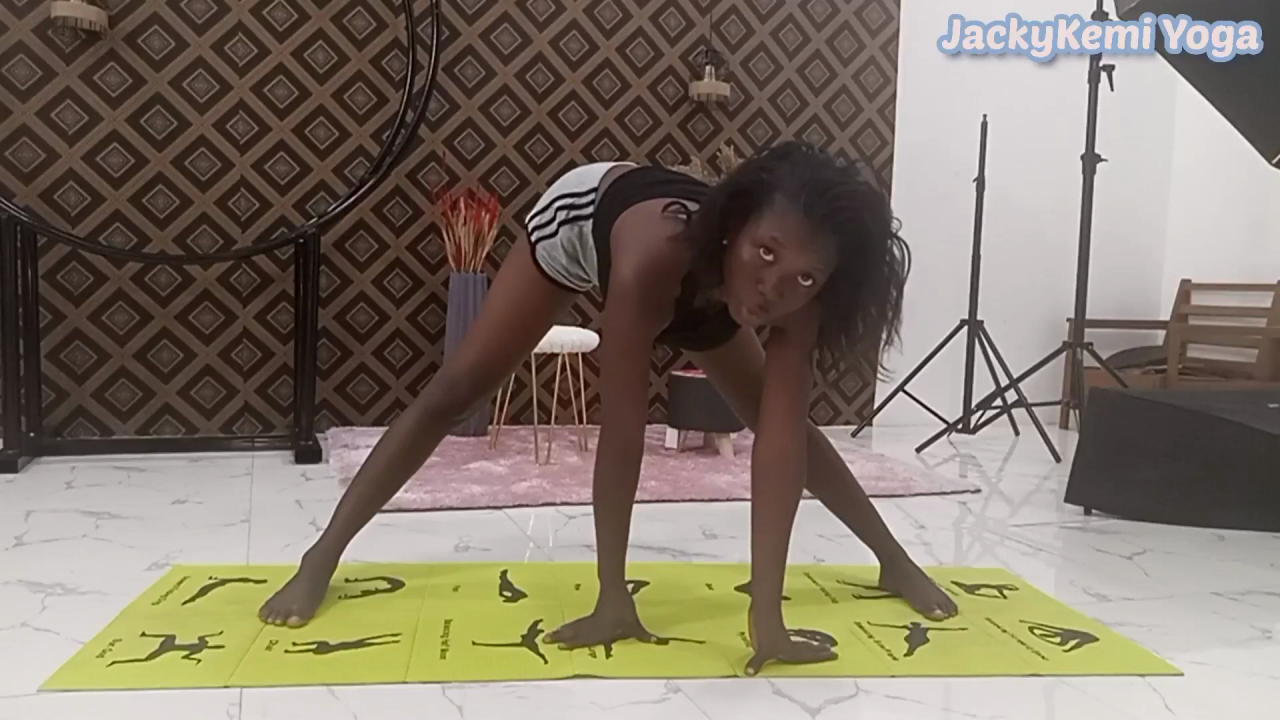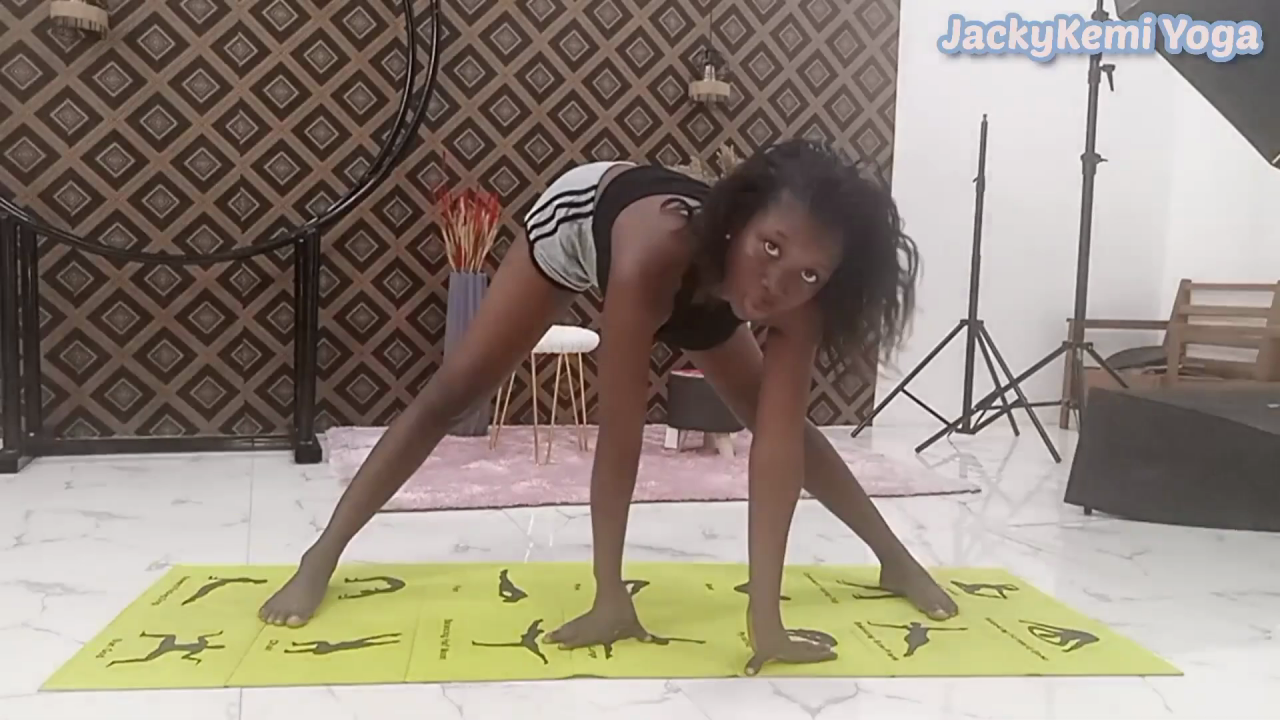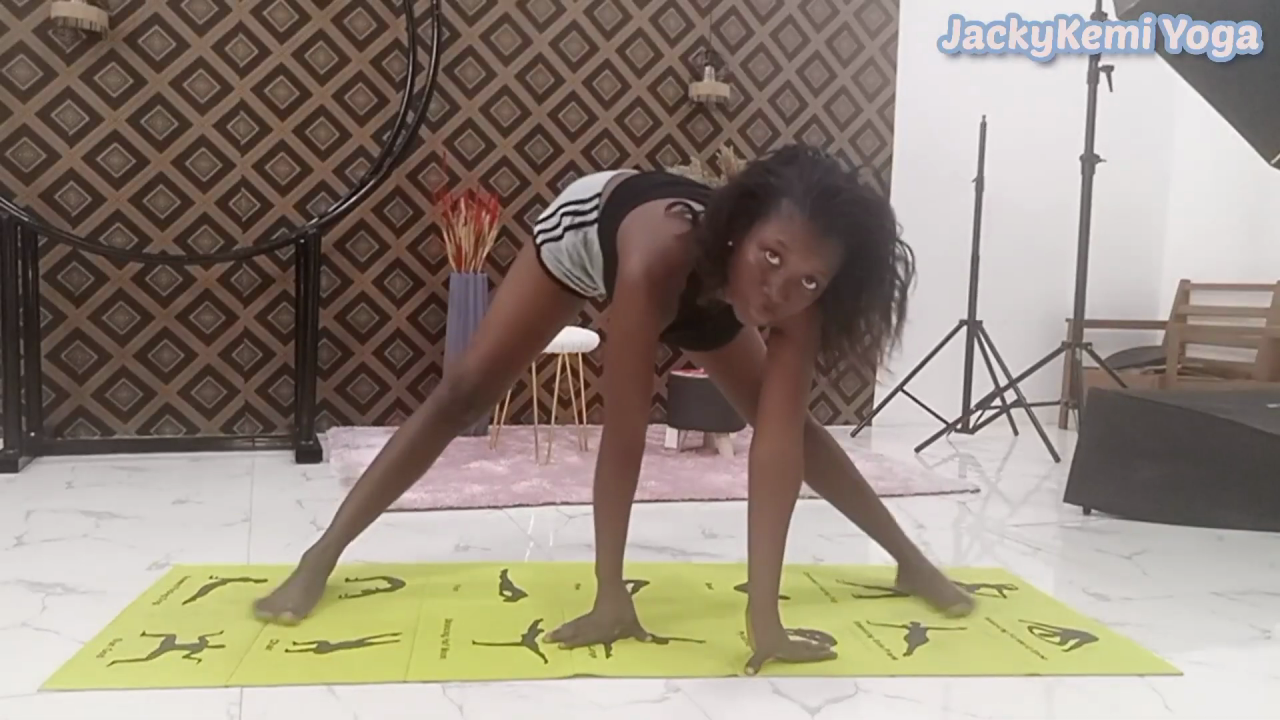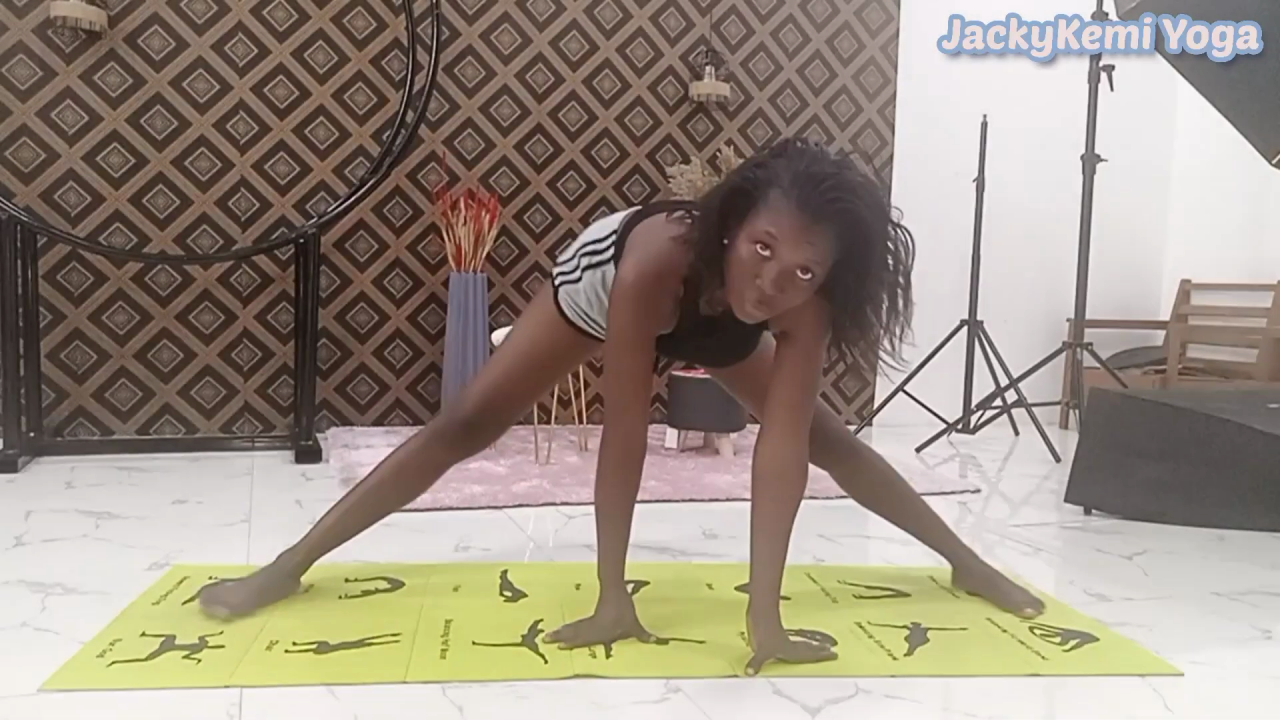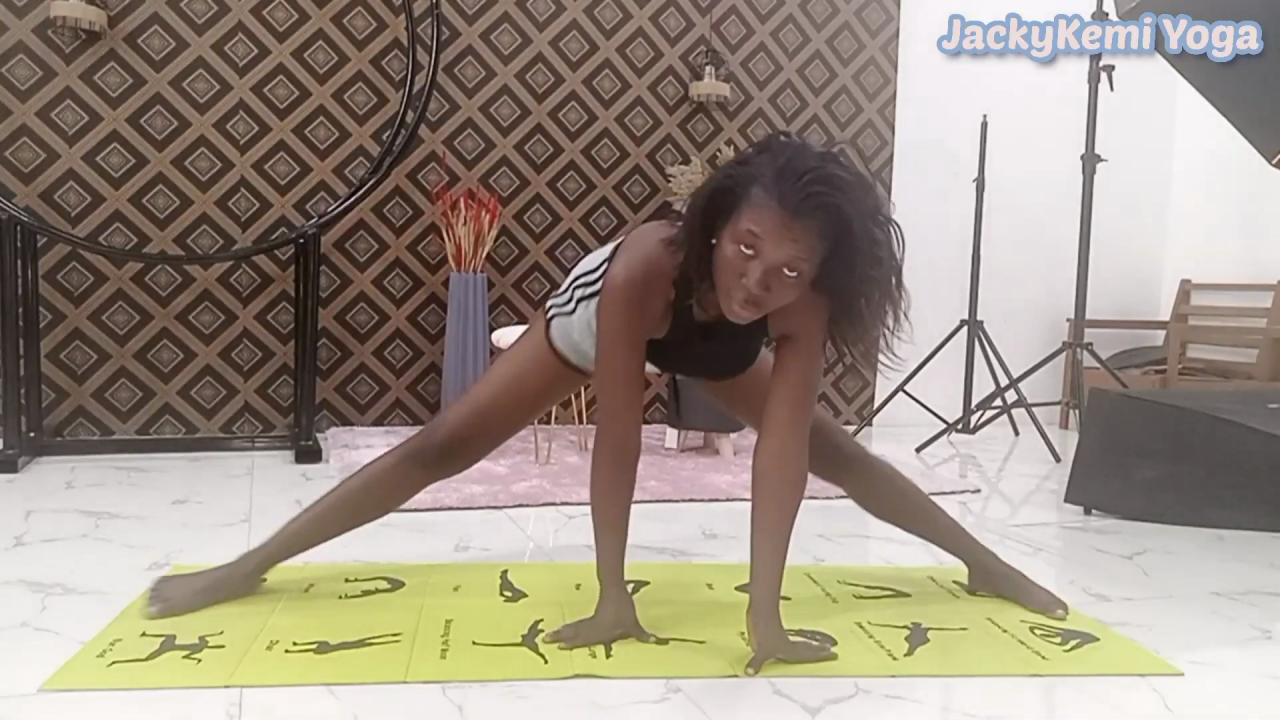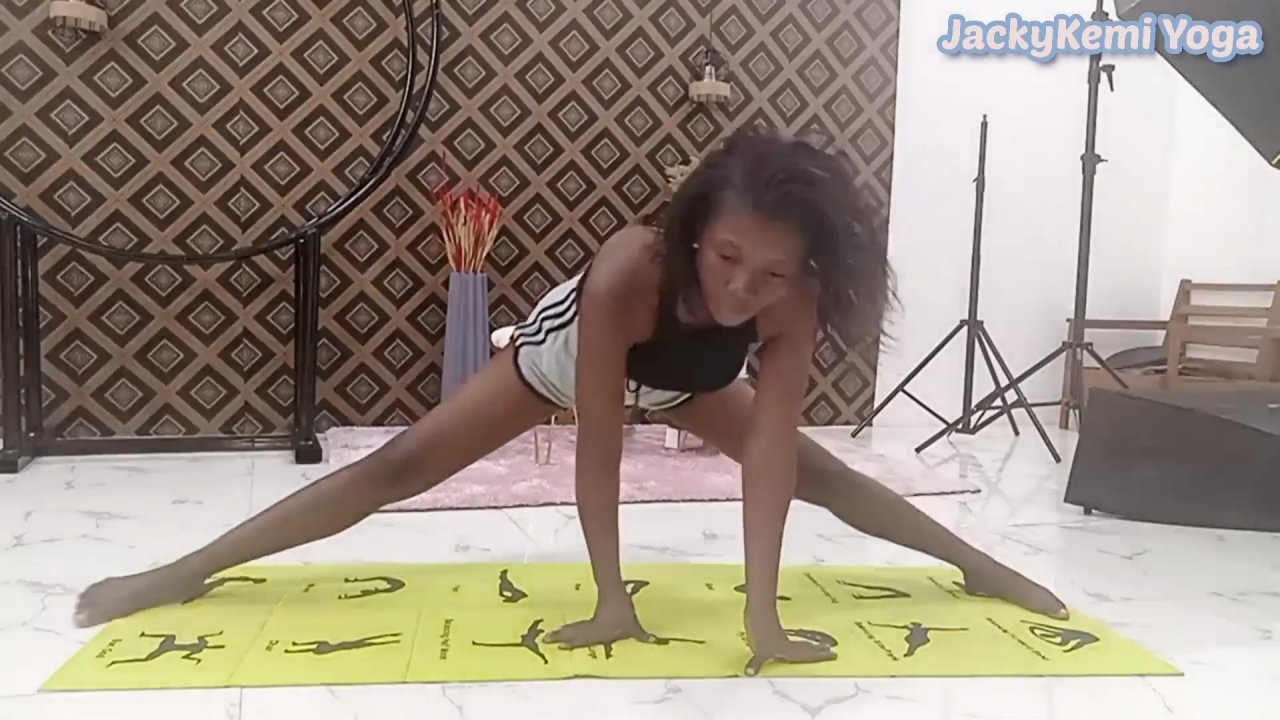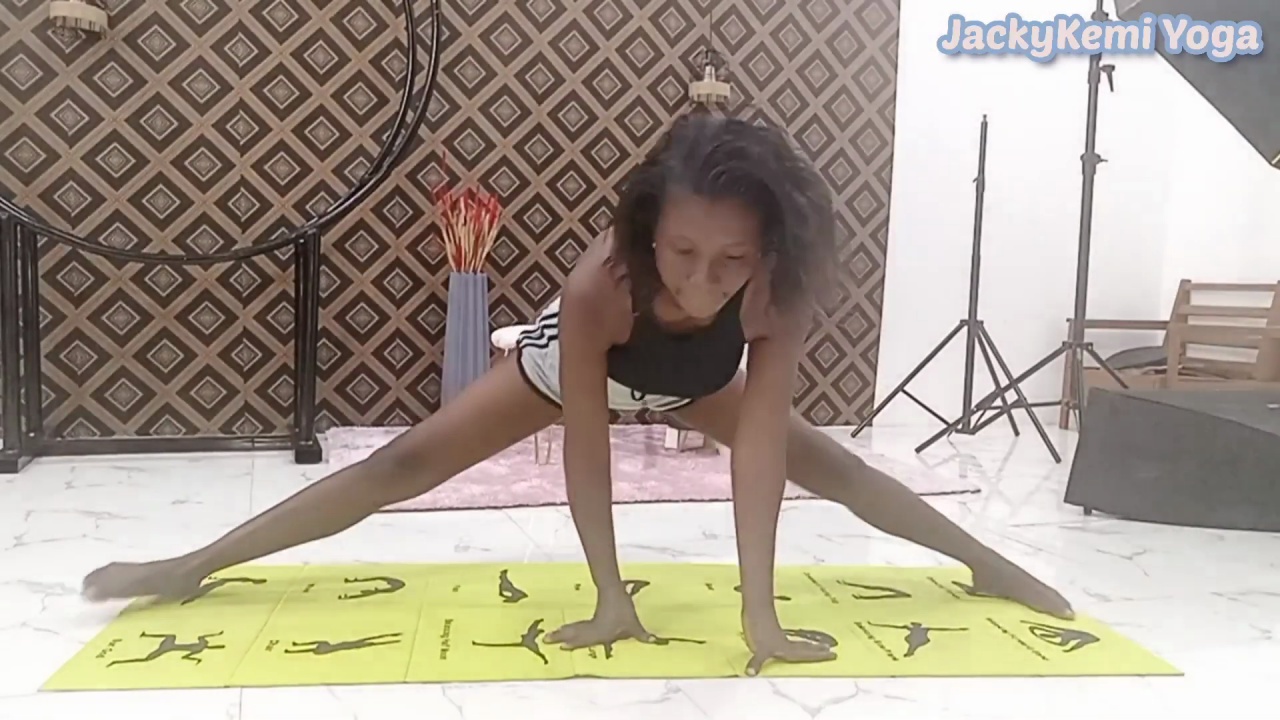
dt=0.3s
person 1, frame 1
left shoulder: (796, 298)
right shoulder: (655, 260)
left elbow: (780, 444)
right elbow: (622, 436)
left wrist: (767, 615)
right wrist: (612, 597)
left hip: (707, 274)
right hip: (583, 211)
left knee: (784, 419)
right knee: (454, 392)
left ankle: (894, 561)
right ankle: (321, 559)
person 1, frame 2
left shoulder: (797, 300)
right shoulder: (657, 252)
left elbow: (778, 444)
right elbow: (620, 436)
left wrist: (766, 615)
right wrist: (609, 596)
left hip: (708, 278)
right hip: (582, 212)
left knee: (785, 419)
right knee: (453, 392)
left ankle: (896, 560)
right ankle: (321, 558)
person 1, frame 3
left shoulder: (799, 300)
right shoulder: (661, 255)
left elbow: (779, 447)
right elbow: (624, 436)
left wrist: (764, 616)
right wrist: (611, 596)
left hip: (709, 285)
right hip: (588, 223)
left knee: (797, 424)
right knee: (463, 395)
left ankle: (911, 560)
right ankle: (318, 559)
person 1, frame 4
left shoulder: (808, 308)
right shoulder: (656, 261)
left elbow: (783, 452)
right elbow: (623, 441)
left wrist: (765, 615)
right wrist: (613, 599)
left hip: (720, 331)
right hip: (597, 276)
left knee: (829, 440)
right knee: (464, 425)
left ankle: (966, 563)
right ankle: (287, 566)
person 1, frame 5
left shoulder: (805, 305)
right shoulder: (644, 268)
left elbow: (781, 455)
right elbow: (617, 445)
left wrist: (766, 617)
right wrist: (611, 599)
left hip: (715, 350)
right hip: (591, 317)
left knee: (835, 452)
right knee: (441, 448)
left ankle: (986, 565)
right ankle: (245, 568)
person 1, frame 6
left shoulder: (794, 308)
right shoulder: (628, 273)
left elbow: (771, 456)
right elbow: (599, 451)
left wrist: (762, 618)
right wrist: (610, 600)
left hip: (687, 381)
right hip: (564, 349)
left knee: (823, 474)
right knee: (396, 468)
left ankle: (981, 565)
right ankle: (185, 570)
person 1, frame 7
left shoulder: (777, 296)
right shoulder: (601, 282)
left elbow: (760, 451)
right elbow: (586, 452)
left wrist: (760, 616)
right wrist: (610, 598)
left hip: (693, 384)
right hip: (567, 362)
left knee: (834, 468)
right knee: (404, 464)
left ankle: (990, 566)
right ankle: (189, 566)
